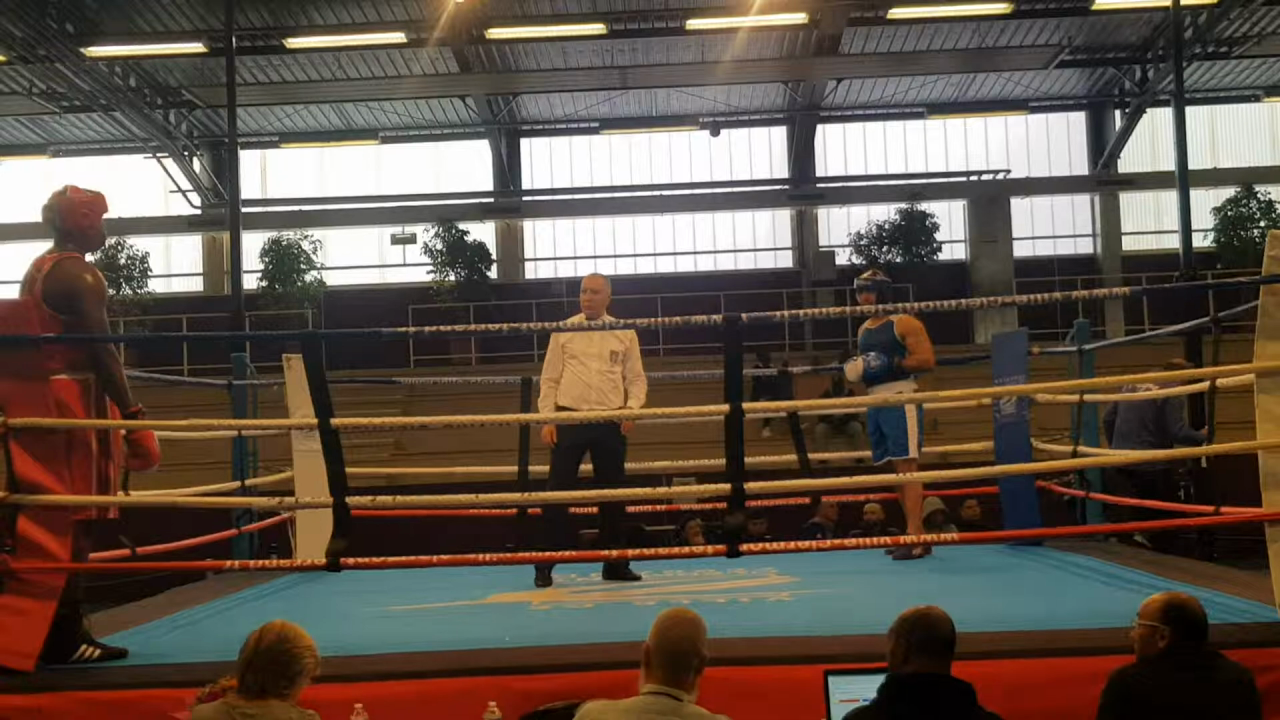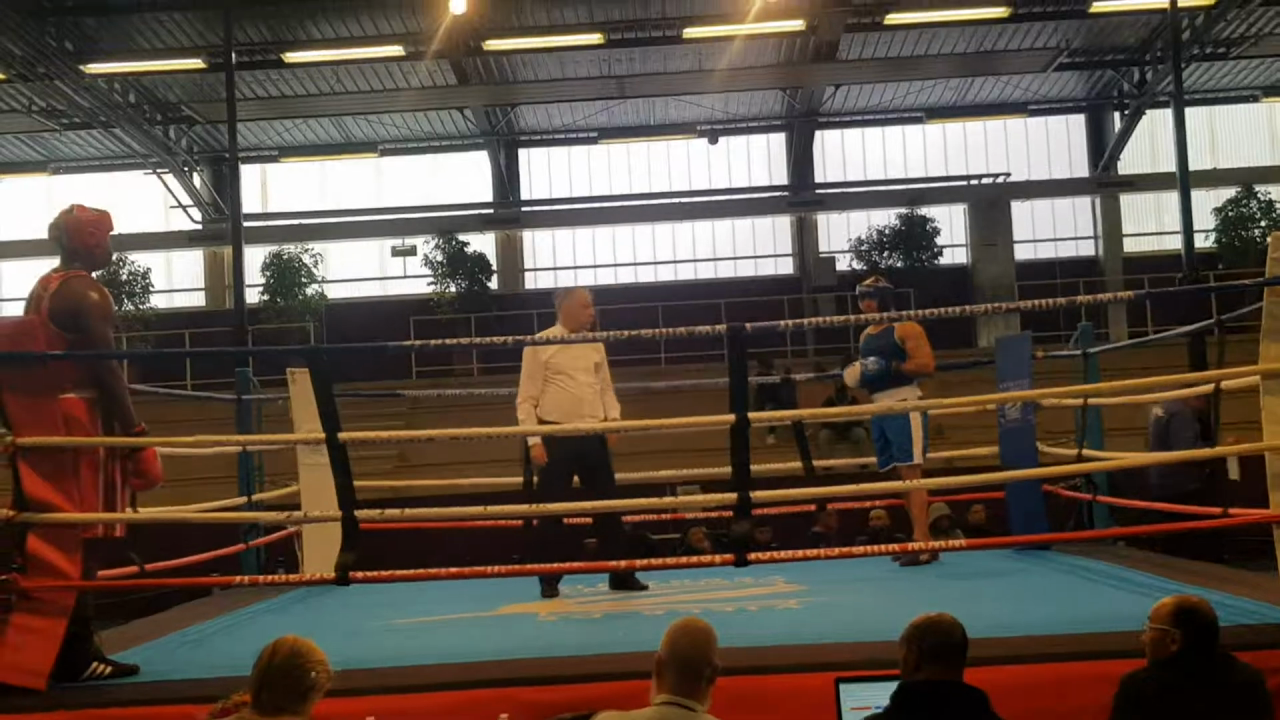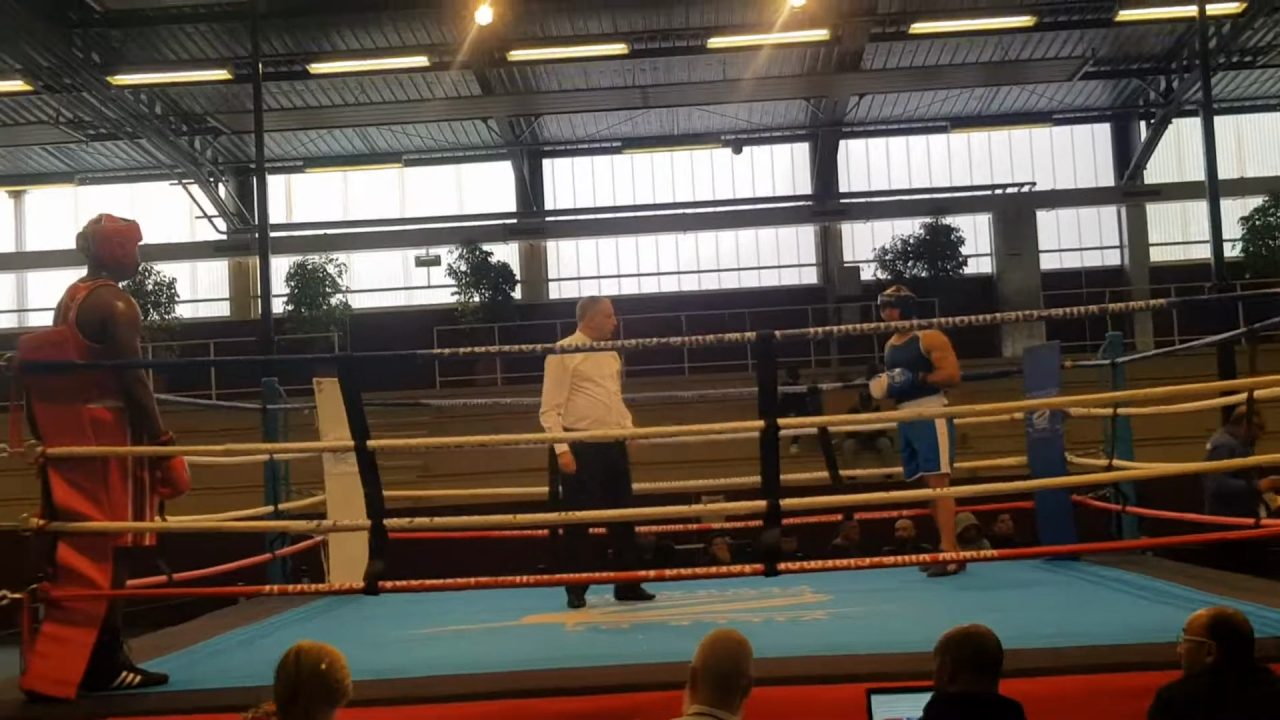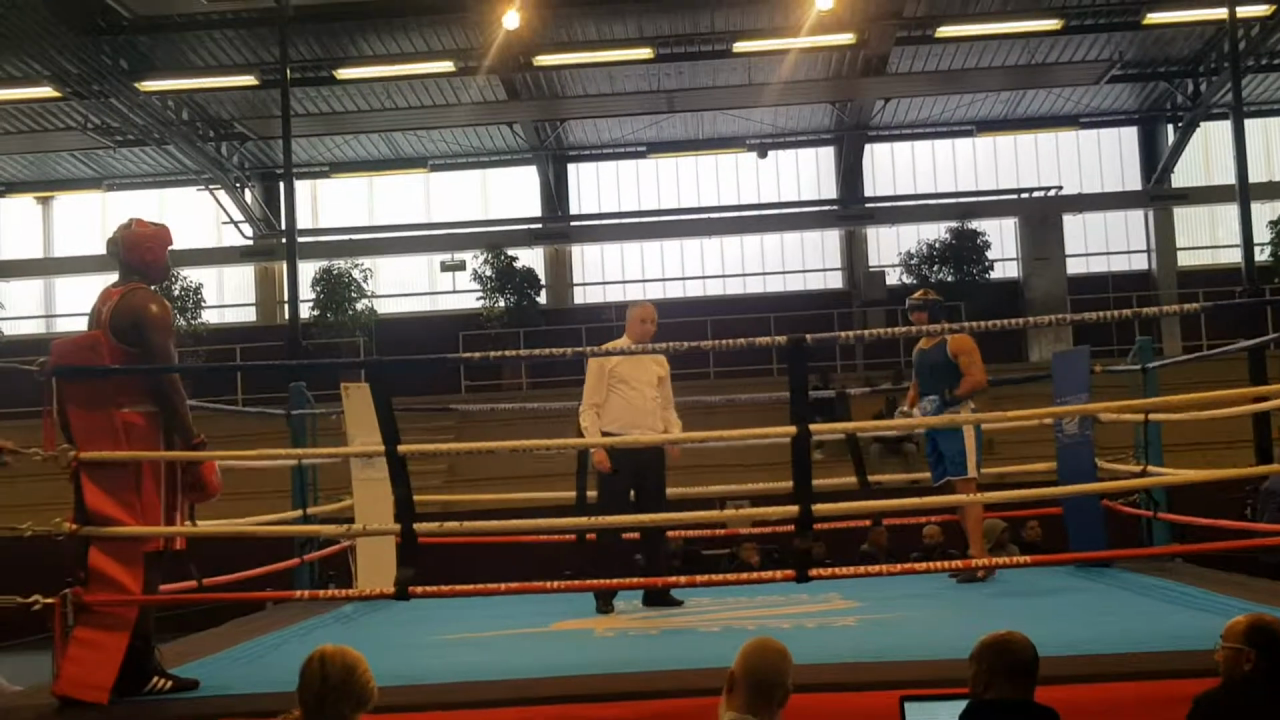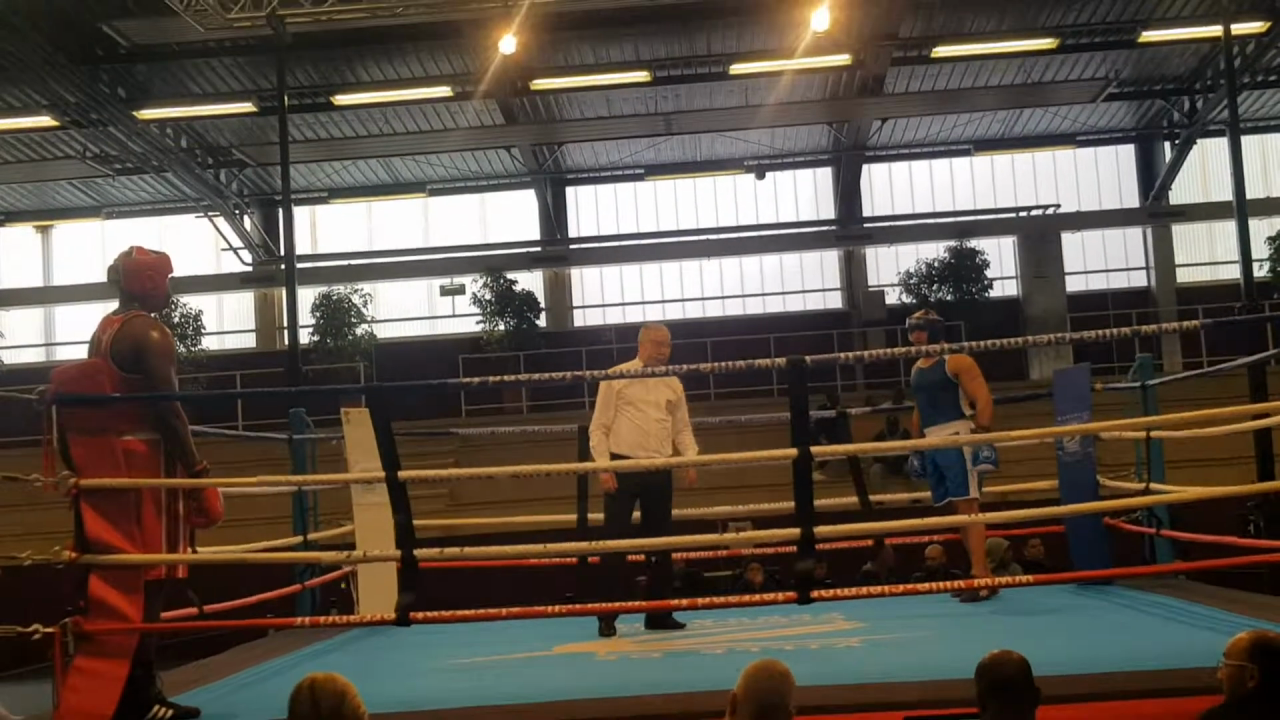
dt=0.4s
person 1, frame 1
right shoulder: (80, 275)
right elbow: (100, 351)
right wrist: (133, 417)
left hip: (39, 411)
right hip: (70, 411)
left knee: (45, 522)
right knee: (66, 524)
left ankle: (61, 633)
right ankle: (59, 636)
person 1, frame 2
left shoulder: (41, 290)
right shoulder: (88, 294)
left elbow: (44, 364)
right elbow: (106, 372)
right wrist: (136, 438)
left hip: (43, 429)
right hip: (79, 427)
left knee: (51, 540)
right knee: (75, 540)
left ankle: (71, 650)
right ankle: (70, 654)
person 1, frame 3
left shoulder: (69, 298)
right shoulder: (115, 304)
left elbow: (72, 375)
right elbow: (133, 381)
right wrist: (164, 447)
left hip: (72, 440)
right hip: (108, 439)
left knee: (82, 549)
right knee: (105, 550)
left ankle: (100, 659)
right ankle: (99, 662)
person 1, frame 4
left shoulder: (103, 303)
right shoulder: (148, 307)
left elbow: (103, 377)
right elbow: (165, 382)
right wrist: (195, 448)
left hip: (106, 441)
right hip: (142, 439)
left knee: (115, 553)
right knee: (138, 553)
left ankle: (132, 665)
right ankle: (131, 668)
person 1, frame 5
left shoulder: (102, 331)
right shoulder: (148, 334)
left elbow: (105, 406)
right elbow: (167, 410)
right wrist: (198, 474)
left hip: (108, 470)
right hip: (143, 467)
left knee: (118, 582)
right knee: (141, 581)
person 2, frame 1
left shoulder: (624, 333)
right shoulder: (564, 330)
left elbow: (636, 378)
right elbow: (549, 379)
left wrist: (631, 409)
right wrist: (547, 419)
left hip: (610, 422)
right hip: (569, 420)
right knee: (558, 491)
left ankle: (615, 564)
right ankle: (545, 566)
person 2, frame 2
left shoulder: (594, 345)
right shoulder: (539, 345)
left elbow: (605, 388)
right elbow: (526, 399)
left wrist: (613, 418)
right wrist: (534, 440)
left hip: (593, 435)
right hip: (556, 436)
left knee: (606, 503)
right knee: (551, 508)
left ankle: (621, 573)
right ankle: (549, 579)
person 2, frame 3
left shoulder: (610, 354)
right shoulder: (563, 353)
right elbow: (550, 409)
left wrist: (628, 426)
right wrist: (562, 449)
left hip: (613, 443)
right hip: (580, 445)
left knee: (622, 512)
right knee: (578, 518)
left ankle: (627, 584)
right ankle: (576, 590)
person 2, frame 4
left shoulder: (659, 361)
right shoulder: (605, 355)
left elbow: (667, 405)
right elbow: (589, 408)
left wrist: (673, 433)
right wrist: (596, 447)
left hip: (652, 449)
right hip: (617, 448)
left knee: (654, 518)
left ankle: (656, 590)
right ankle: (605, 595)
person 2, frame 5
left shoulder: (673, 384)
right shoulder: (616, 376)
left elbow: (683, 428)
right elbow: (599, 427)
left wrist: (690, 459)
right wrist: (603, 467)
left hip: (659, 470)
right hip: (623, 467)
left knee: (660, 541)
right knee: (615, 541)
left ankle: (659, 613)
right ankle: (607, 617)
person 3, frame 1
left shoulder: (905, 323)
right shoulder: (863, 329)
left elbow: (927, 360)
left wrist: (889, 363)
right wrist: (857, 371)
left hip: (900, 400)
right hip: (875, 404)
left knee: (906, 466)
right knee: (895, 469)
left ankle: (915, 536)
right ankle: (917, 534)
person 3, frame 2
left shoulder: (905, 328)
right shoulder: (866, 336)
left elbow: (927, 365)
left wrist: (888, 367)
right wrist: (859, 376)
left hip: (903, 406)
right hip: (879, 410)
left knee: (911, 472)
right knee: (900, 475)
left ankle: (921, 542)
right ankle: (922, 540)
person 3, frame 3
left shoulder: (930, 337)
right shoulder: (890, 345)
left elbow: (953, 374)
left wrist: (914, 379)
right wrist: (884, 387)
left hip: (930, 416)
right hip: (905, 419)
left knee: (938, 481)
right knee: (927, 485)
left ankle: (950, 553)
right ankle: (949, 550)
person 3, frame 4
left shoulder: (958, 341)
right shoulder: (918, 349)
left elbow: (979, 380)
left wrist: (944, 399)
right wrist: (908, 409)
left hip: (957, 421)
right hip: (932, 425)
left knee: (966, 486)
right knee: (954, 490)
left ankle: (978, 558)
right ankle: (979, 556)
person 3, frame 5
left shoulder: (957, 361)
right shoulder: (917, 369)
left elbow: (983, 400)
left wrist: (983, 438)
left hip: (956, 440)
right hip: (932, 446)
left knee: (967, 505)
right knee: (956, 509)
left ankle: (980, 577)
right ankle: (983, 575)
